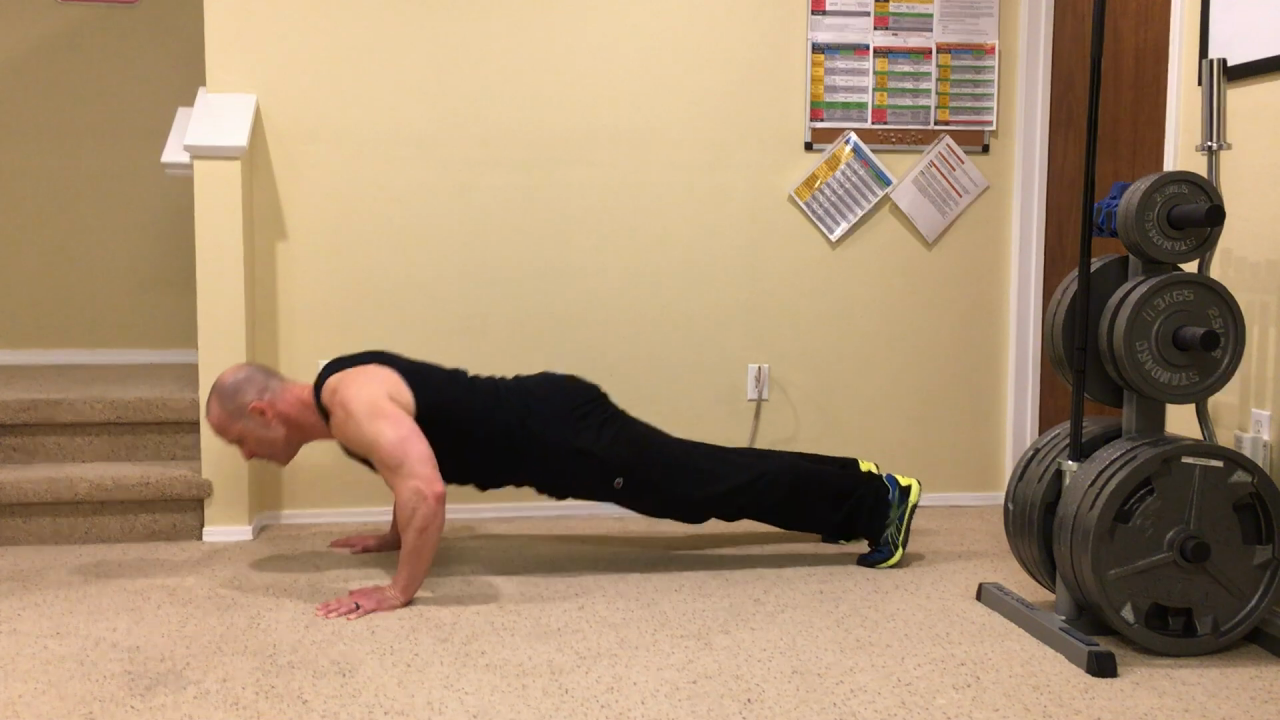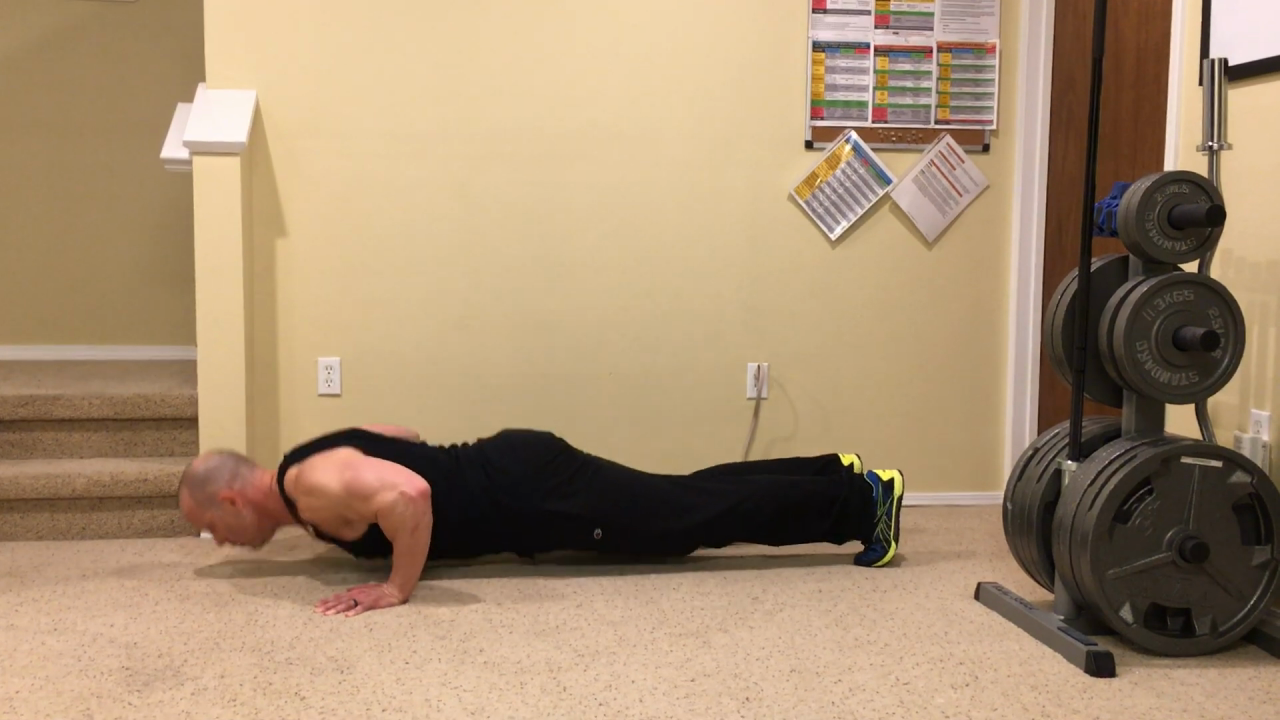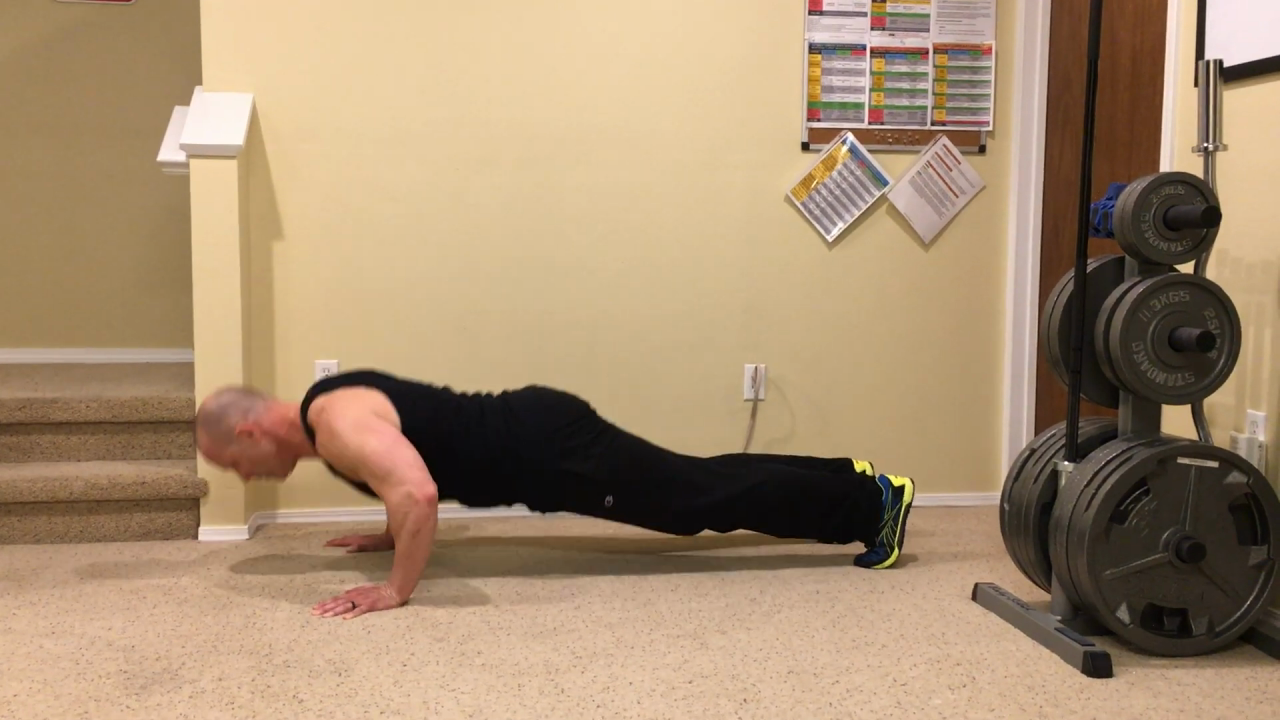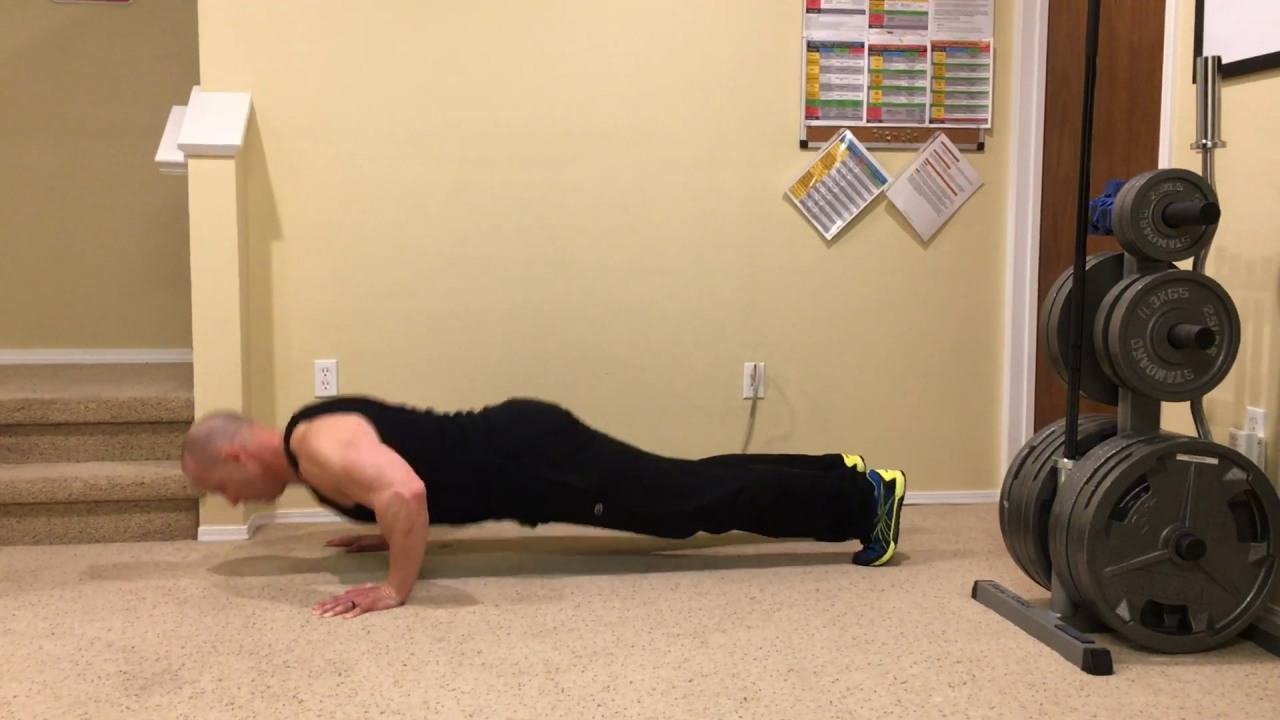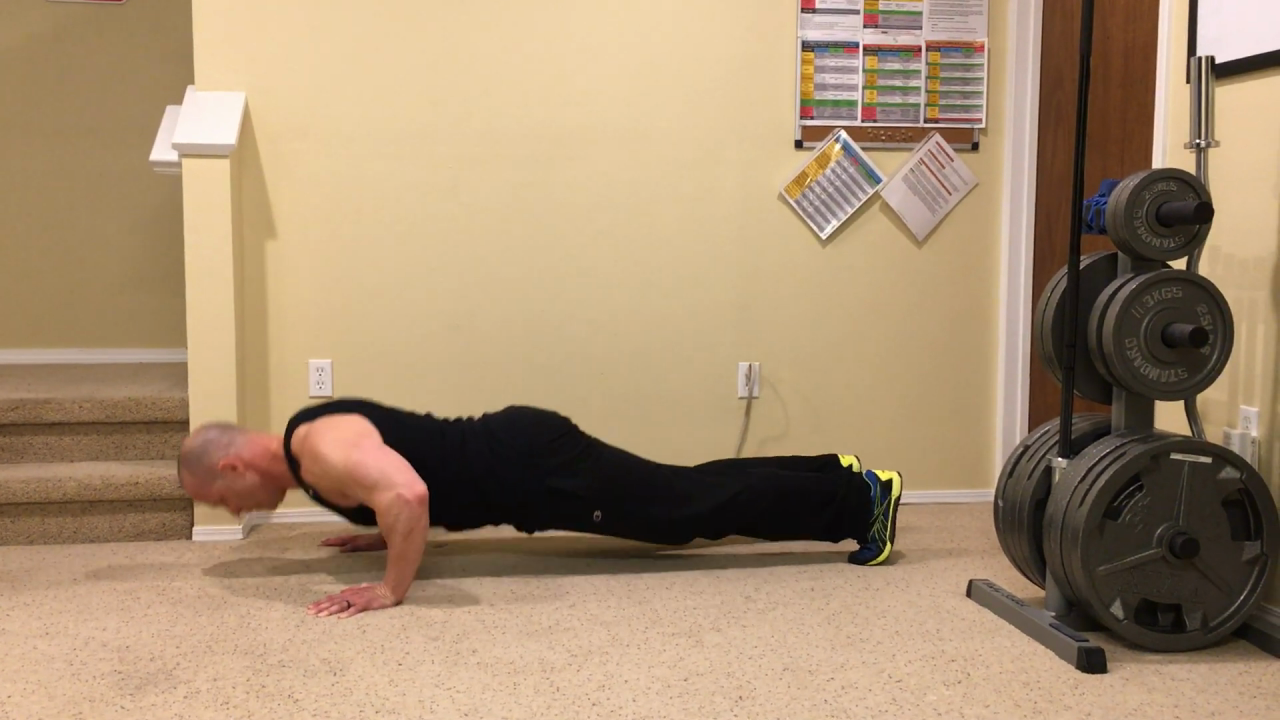
dt=0.7s
person 1, frame 1
left shoulder: (349, 403)
right shoulder: (341, 390)
left elbow: (426, 490)
left wrist: (400, 589)
right wrist: (396, 536)
left hip: (559, 431)
right hip: (541, 417)
left knee: (719, 486)
right knee: (711, 476)
left ankle: (879, 496)
right ankle: (857, 481)
person 1, frame 2
left shoulder: (310, 491)
right shoulder: (311, 467)
left elbow: (410, 492)
left wrist: (397, 588)
right wrist: (372, 531)
left hip: (529, 496)
right hip: (515, 469)
left knee: (699, 514)
right knee: (689, 498)
left ankle: (862, 498)
right ankle: (838, 476)
person 1, frame 3
left shoulder: (333, 426)
right shoulder: (330, 407)
left elbow: (418, 492)
left wrist: (397, 589)
right wrist: (392, 532)
left hip: (548, 449)
right hip: (531, 430)
left knee: (711, 498)
right knee: (703, 484)
left ankle: (872, 500)
right ankle: (854, 480)
person 1, frame 4
left shoulder: (313, 450)
right shoulder: (316, 429)
left elbow: (407, 492)
left wrist: (396, 588)
right wrist: (387, 531)
left hip: (532, 463)
right hip: (515, 440)
left knee: (701, 500)
right knee: (694, 485)
left ankle: (862, 498)
right ankle: (843, 478)
person 1, frame 5
left shoulder: (316, 455)
right shoulder: (313, 436)
left elbow: (410, 496)
left wrist: (390, 589)
right wrist: (379, 531)
left hip: (531, 468)
right hip: (516, 449)
left knee: (699, 507)
right knee: (691, 492)
left ankle: (862, 496)
right ankle: (840, 478)
